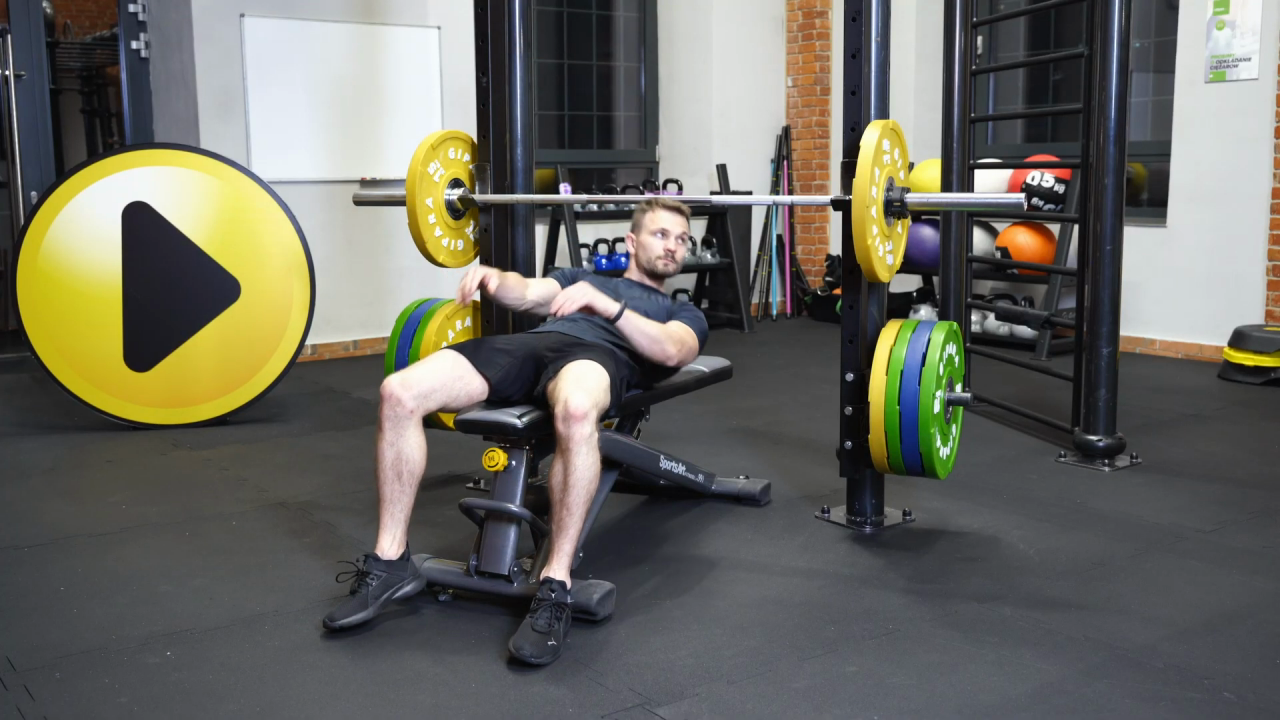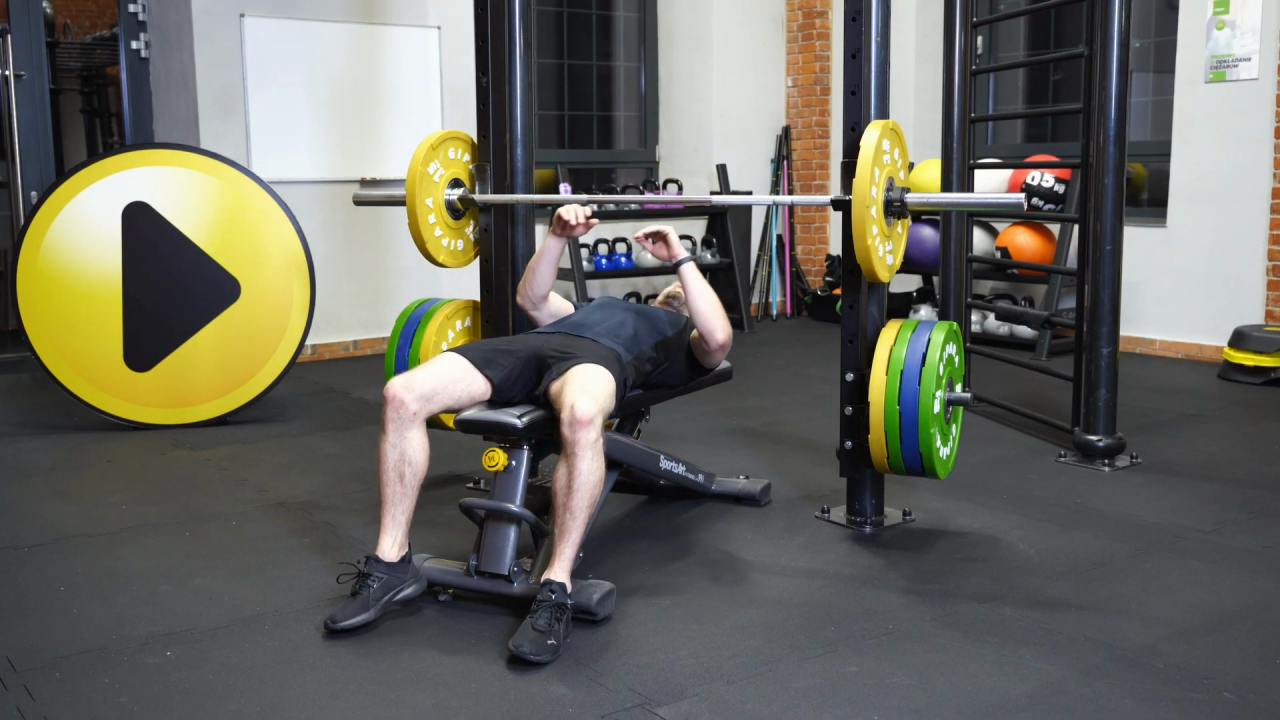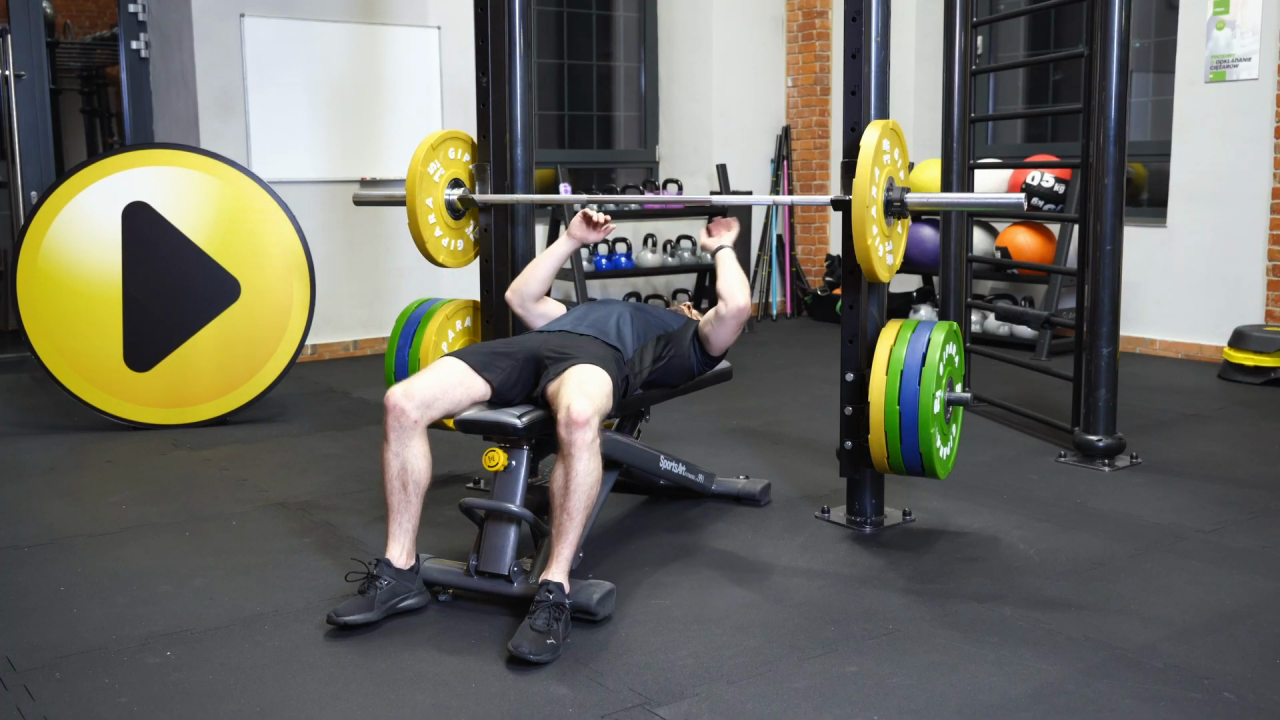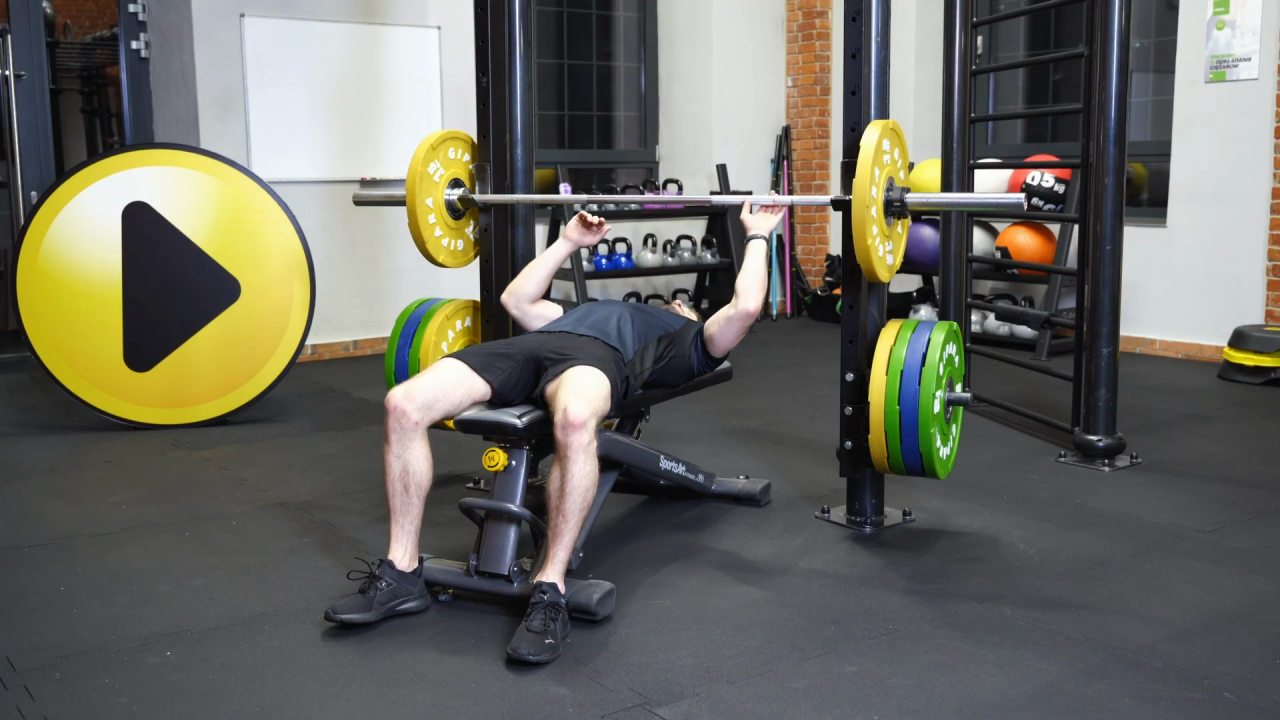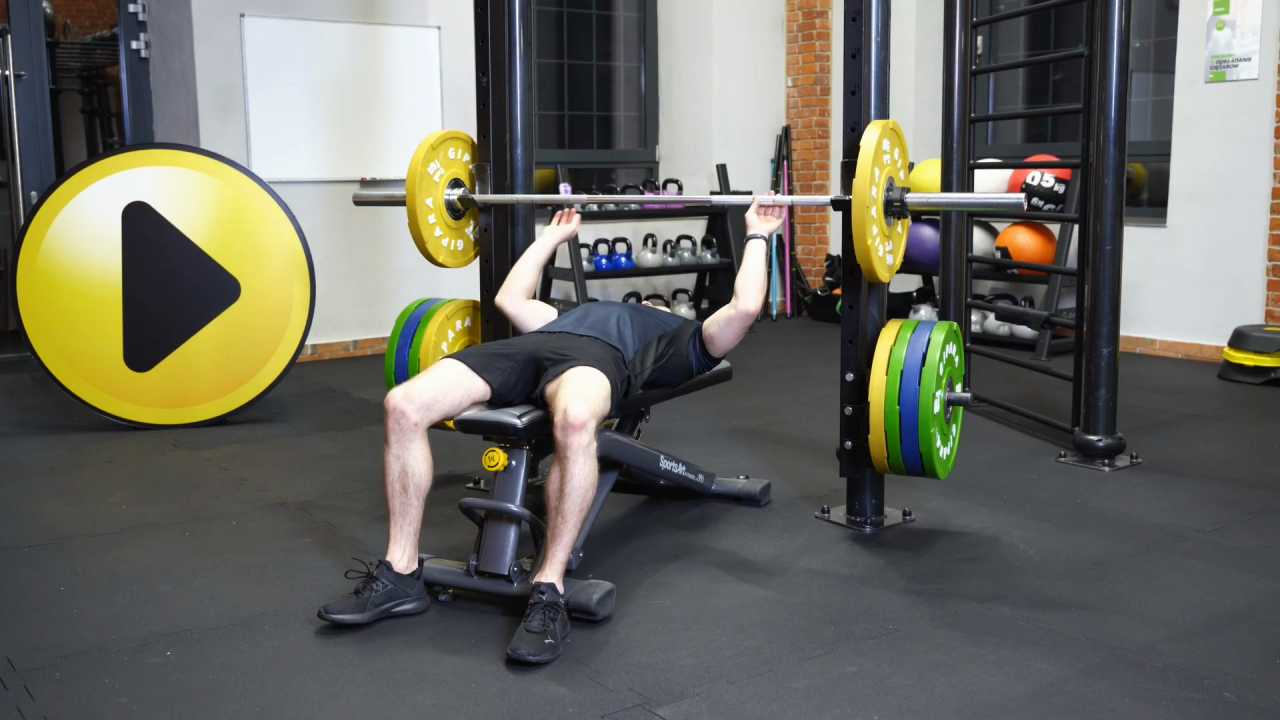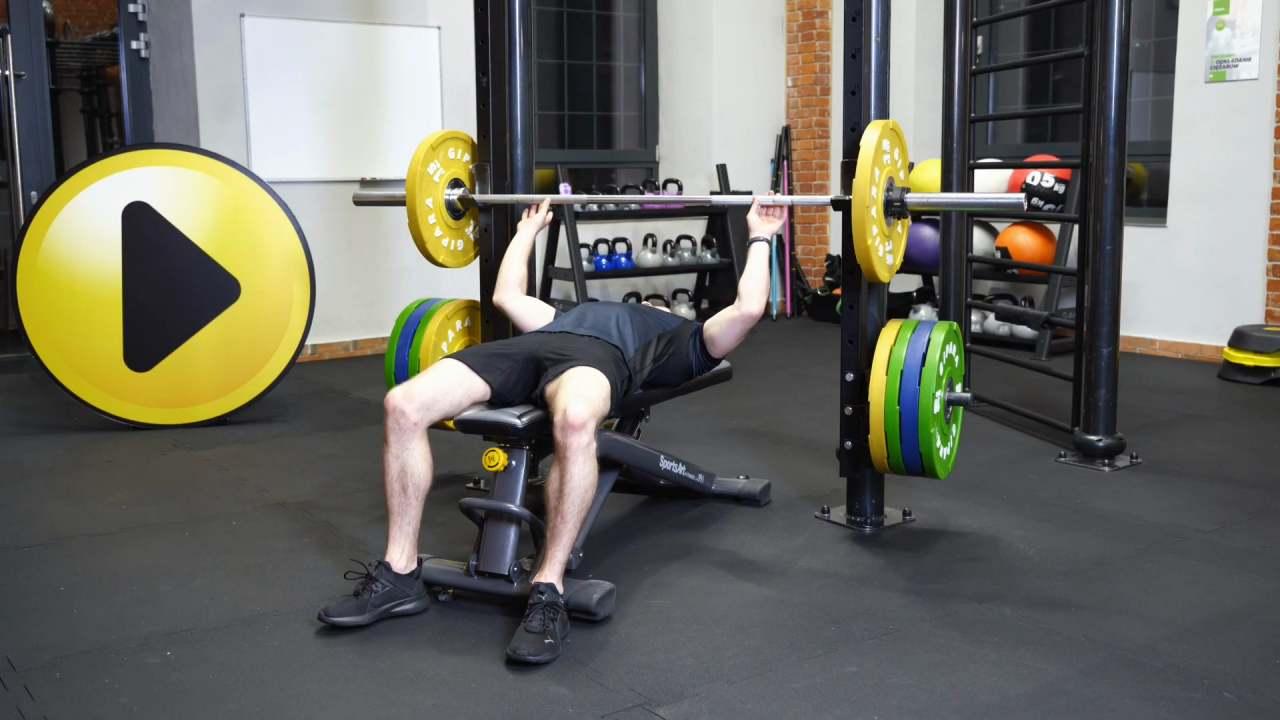
dt=0.4s
person 1, frame 1
left shoulder: (687, 318)
right shoulder: (581, 276)
left elbow: (669, 353)
right elbow: (528, 294)
left wrist: (607, 304)
right wrist: (492, 277)
left hip: (597, 358)
right hip: (529, 346)
left knee: (576, 414)
right knee: (398, 395)
left ankle: (555, 592)
right ankle: (390, 563)
person 1, frame 2
left shoulder: (687, 343)
right shoulder: (599, 308)
left elbow: (719, 338)
right elbow: (532, 298)
left wrist: (684, 260)
right wrist: (558, 236)
left hip: (597, 355)
right hip: (535, 345)
left knee: (582, 417)
right knee: (402, 396)
left ankle: (556, 591)
right ankle: (391, 563)
person 1, frame 3
left shoulder: (693, 344)
right shoulder: (593, 310)
left elbow: (735, 308)
right elbow: (521, 298)
left wrist: (723, 249)
right wrist: (571, 240)
left hip: (597, 354)
right hip: (536, 345)
left knee: (578, 419)
right knee: (403, 403)
left ankle: (554, 591)
right ankle: (399, 570)
person 1, frame 4
left shoulder: (689, 342)
right shoulder: (590, 309)
left elbow: (744, 309)
right elbow: (516, 302)
left wrist: (757, 236)
right wrist: (567, 243)
left hip: (598, 354)
right hip: (533, 345)
left knee: (574, 422)
right knee: (403, 405)
left ankle: (550, 591)
right ankle: (401, 573)
person 1, frame 5
left shoulder: (687, 341)
right shoulder: (585, 311)
left elbow: (744, 308)
right elbow: (510, 300)
left wrist: (757, 236)
right wrist: (550, 238)
left hip: (596, 355)
right hip: (534, 345)
left knee: (575, 424)
right knee: (403, 407)
left ankle: (549, 592)
right ankle: (400, 575)
person 1, frame 6
left shoulder: (685, 342)
right shoulder: (578, 314)
left elbow: (746, 310)
right elbow: (508, 296)
left wrist: (760, 237)
right wrist: (528, 230)
left hip: (597, 355)
right hip: (534, 345)
left knee: (574, 423)
right knee: (403, 406)
left ankle: (548, 592)
right ankle: (400, 575)
